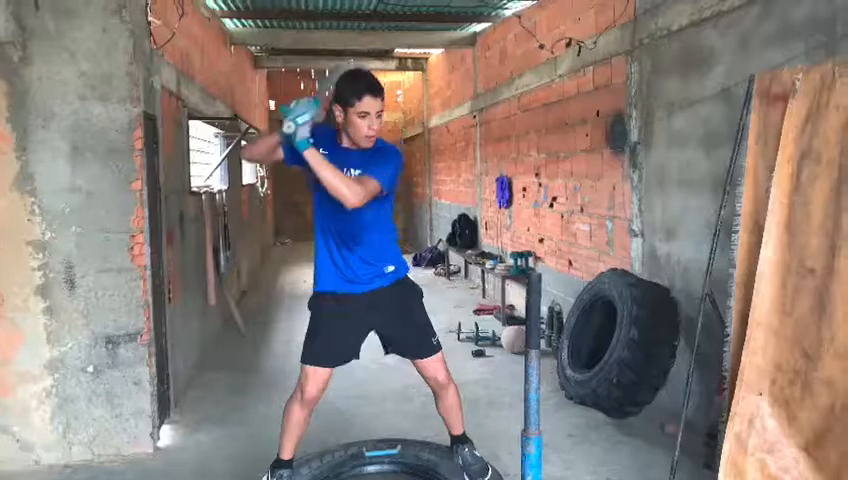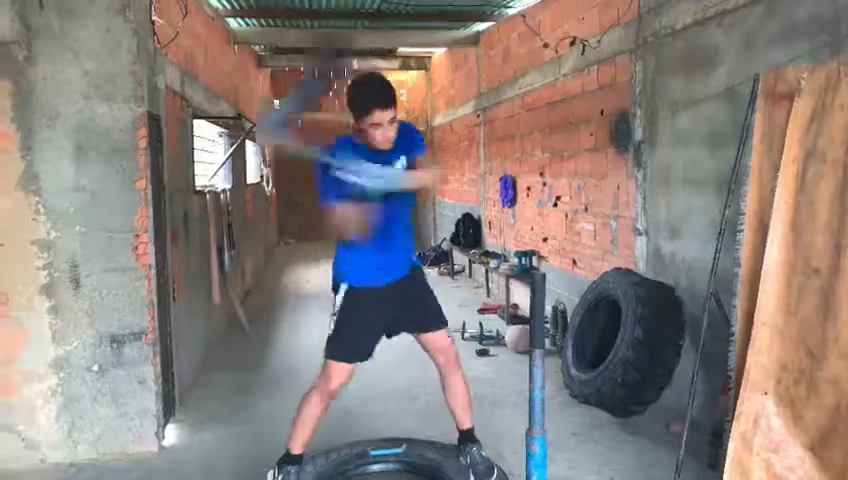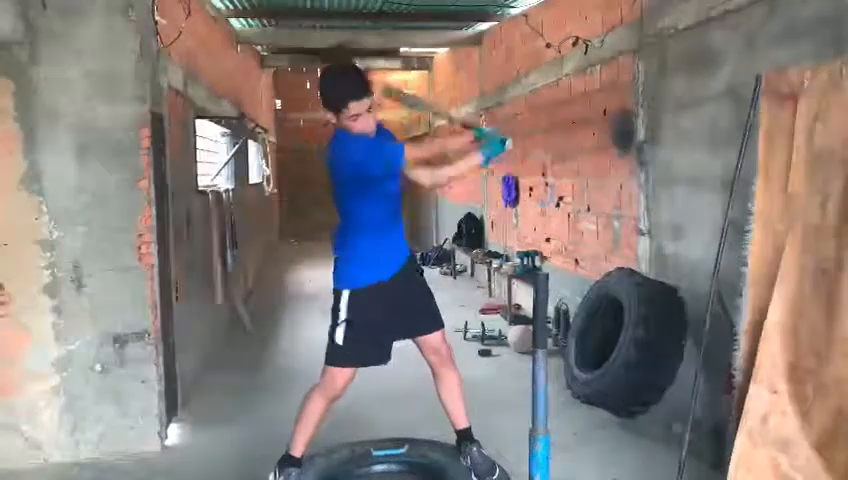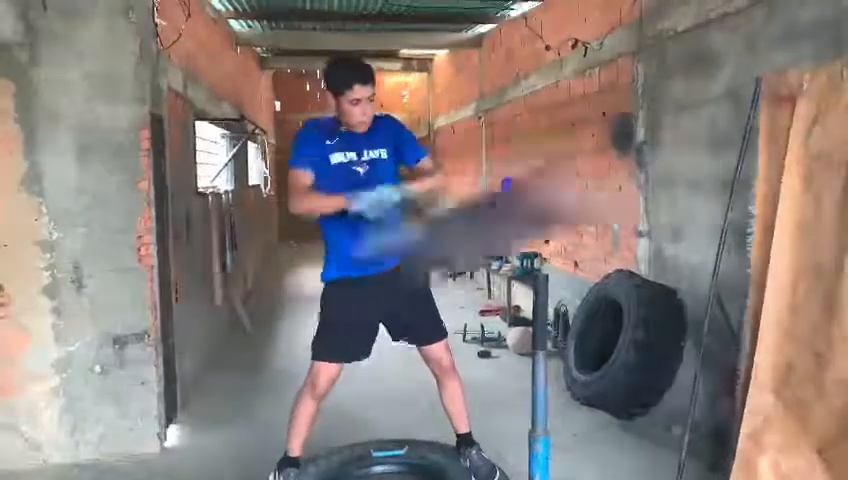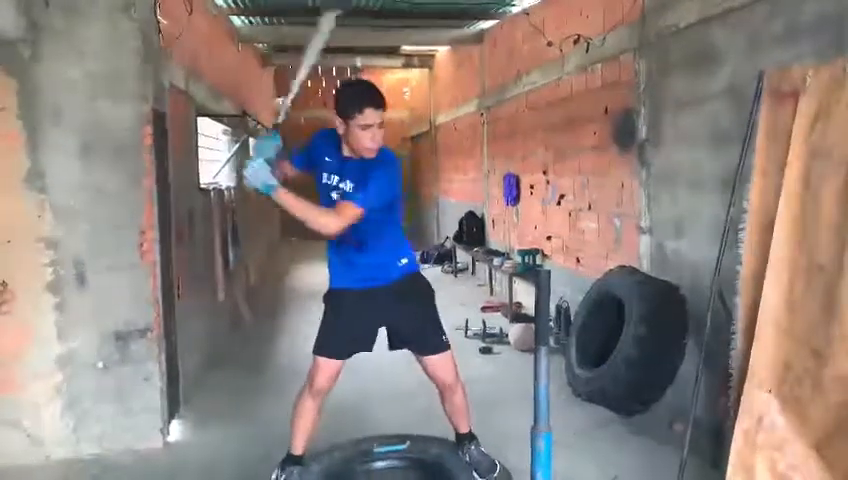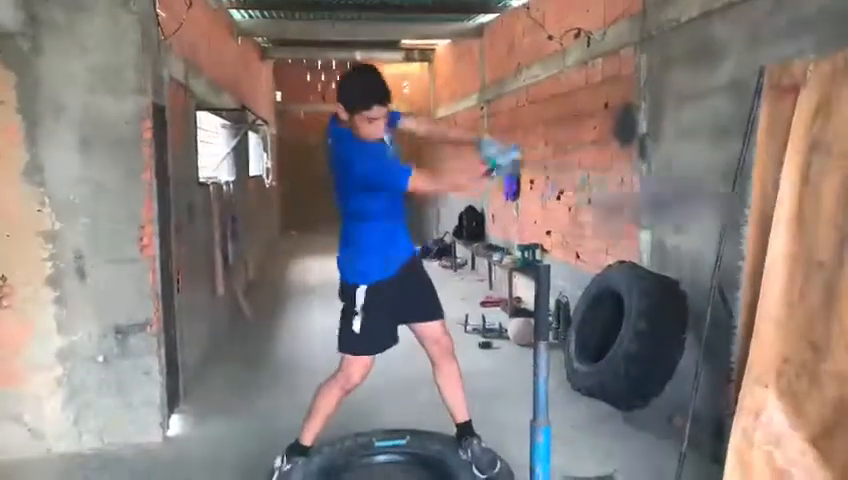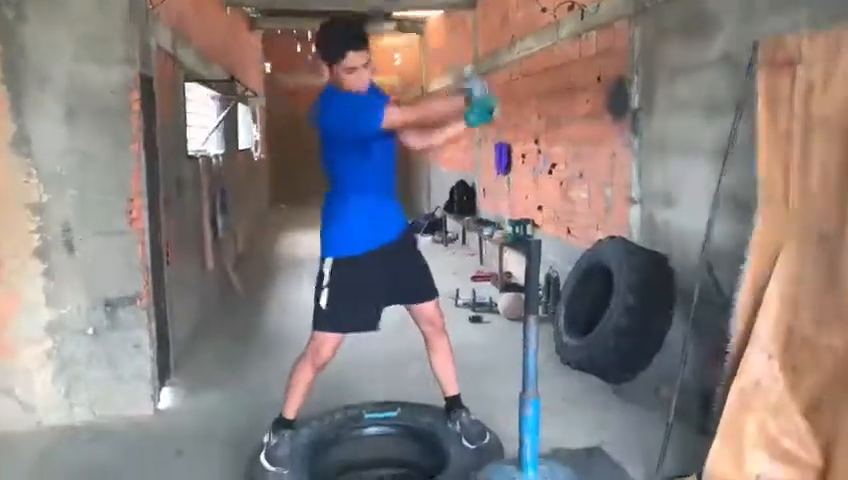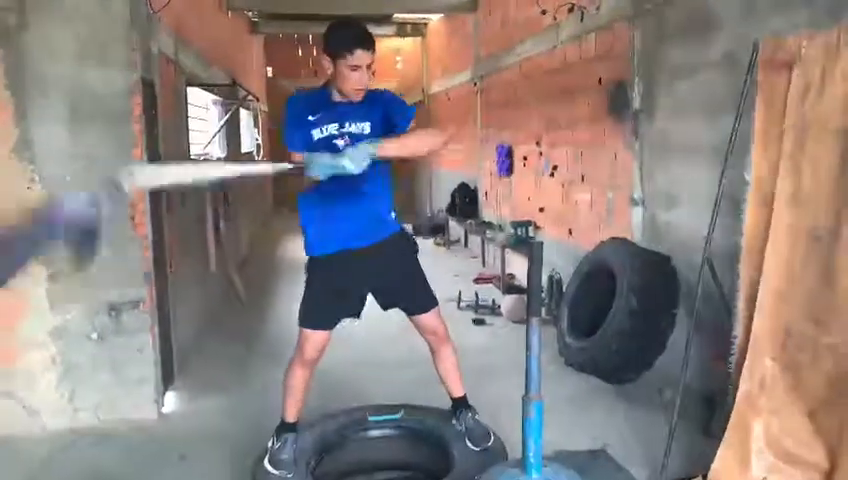
dt=0.3s
person 1, frame 1
left shoulder: (388, 157)
right shoulder: (320, 139)
left elbow: (355, 197)
right elbow: (253, 154)
left wrist: (306, 148)
left hip: (390, 285)
right hip: (335, 292)
left knee: (439, 376)
right knee: (309, 391)
left ankle: (462, 446)
person 1, frame 2
left shoulder: (406, 136)
right shoulder: (340, 159)
left elbow: (432, 174)
right elbow: (351, 232)
right wrist: (364, 207)
left hip: (403, 273)
right hip: (360, 284)
left knee: (447, 356)
right knee: (331, 382)
left ankle: (469, 445)
person 1, frame 3
left shoulder: (373, 137)
right shoulder: (350, 148)
left elbow: (424, 176)
right elbow: (428, 150)
left wrist: (481, 156)
right wrist: (478, 136)
left hip: (400, 266)
right hip: (360, 281)
left knee: (440, 354)
right knee: (334, 382)
left ankle: (467, 444)
person 1, frame 4
left shoulder: (389, 129)
right shoulder: (312, 137)
left elbow: (432, 175)
right elbow: (299, 201)
left wrist: (399, 190)
right wrist: (352, 199)
left hip: (398, 270)
right hip: (346, 279)
left knee: (443, 363)
right knee: (319, 381)
person 1, frame 5
left shoulder: (385, 169)
right shoulder: (323, 144)
left elbow: (332, 223)
right elbow: (290, 171)
left wrist: (272, 186)
right wrist: (270, 159)
left hip: (401, 282)
right hip: (348, 288)
left knee: (446, 377)
right knee: (319, 382)
left ankle: (467, 443)
person 1, frame 6
left shoulder: (359, 125)
right shoulder: (351, 156)
left elbow: (423, 127)
right elbow: (430, 185)
left wrist: (478, 141)
right wrist: (484, 168)
left hip: (402, 259)
right hip: (367, 273)
left knee: (441, 347)
right knee: (352, 374)
left ankle: (467, 437)
person 1, frame 7
left shoulder: (371, 97)
right shoulder: (332, 104)
left elbow: (418, 141)
right elbow: (412, 114)
left wrist: (467, 117)
right wrist: (464, 101)
left hip: (394, 235)
right hip: (348, 247)
left knee: (433, 323)
right knee: (321, 350)
left ankle: (456, 409)
right ankle: (283, 429)
person 1, frame 8
left shoulder: (381, 104)
right shoulder: (302, 107)
left elbow: (436, 137)
right elbow: (299, 172)
left wrist: (373, 149)
right wrist: (317, 165)
left hip: (386, 240)
right hip: (330, 250)
left knee: (436, 331)
right knee: (309, 350)
left ankle: (462, 410)
right ankle: (286, 434)
